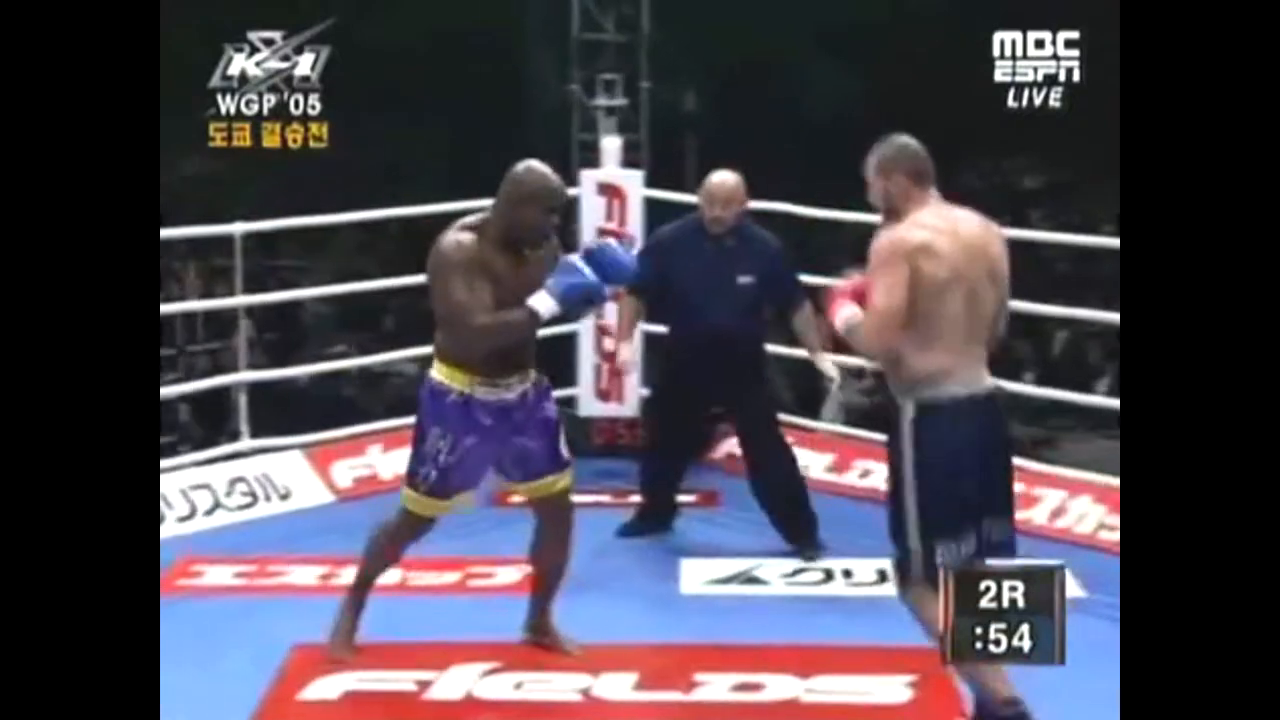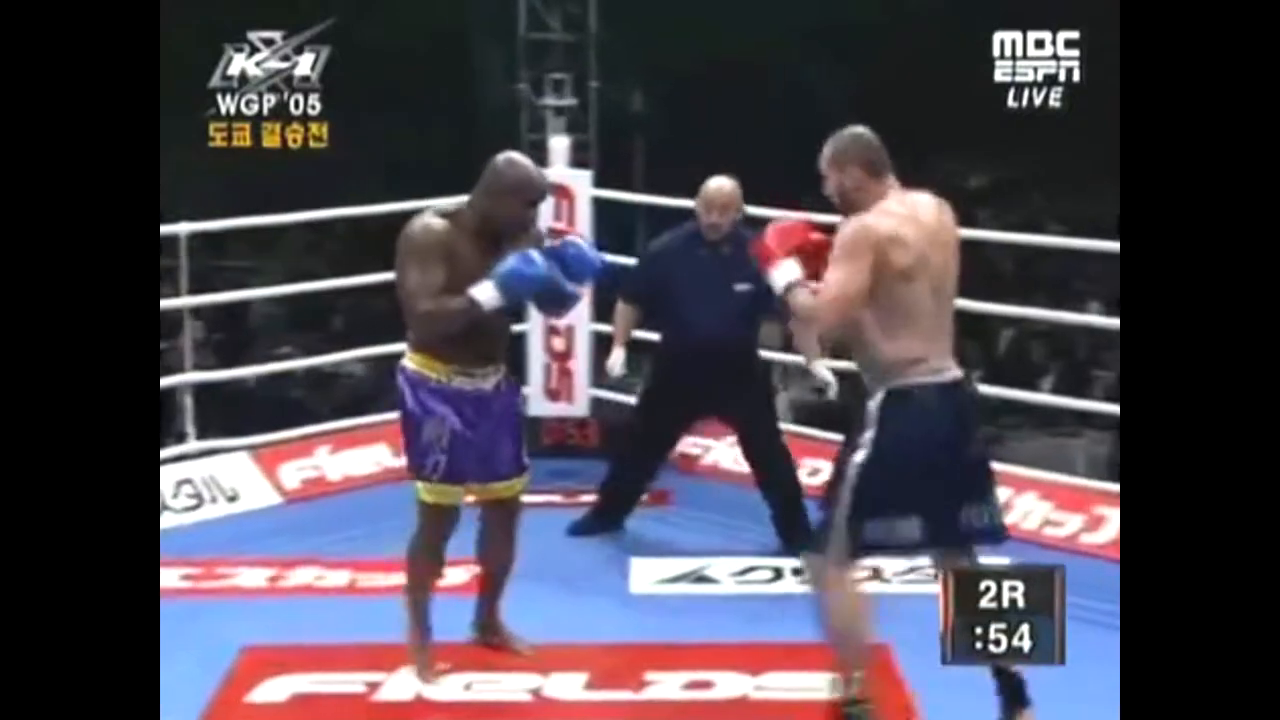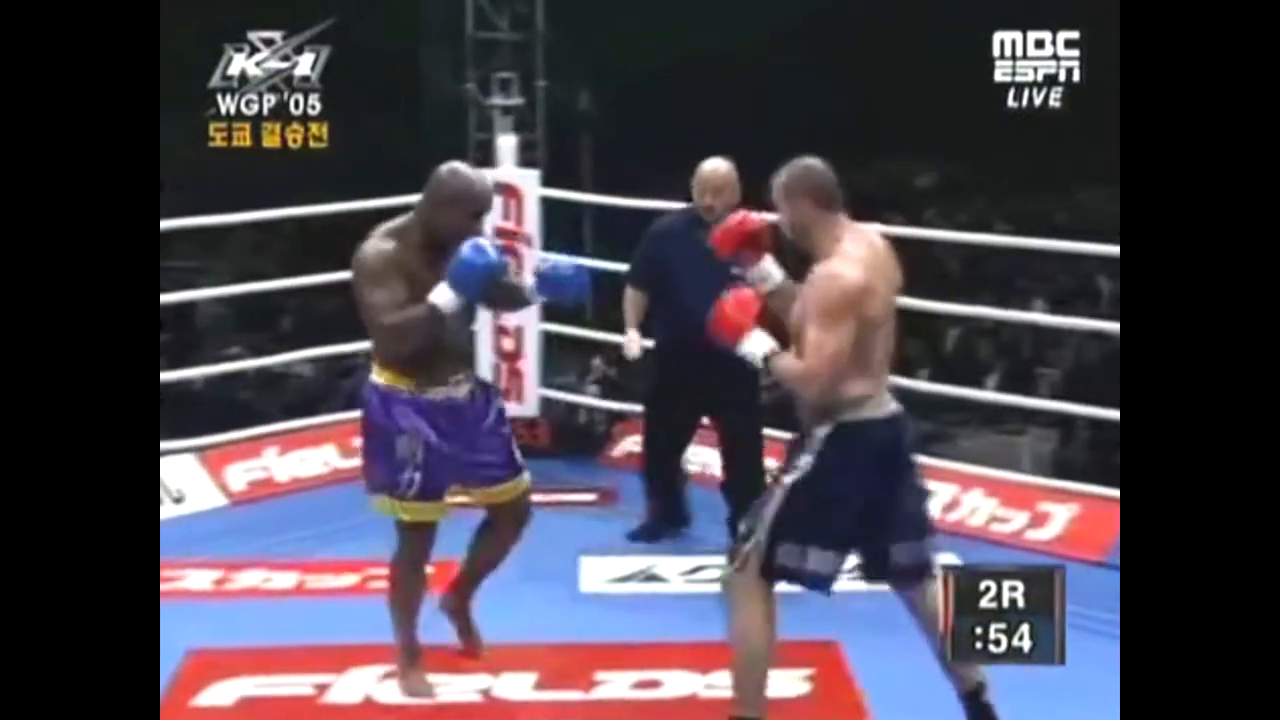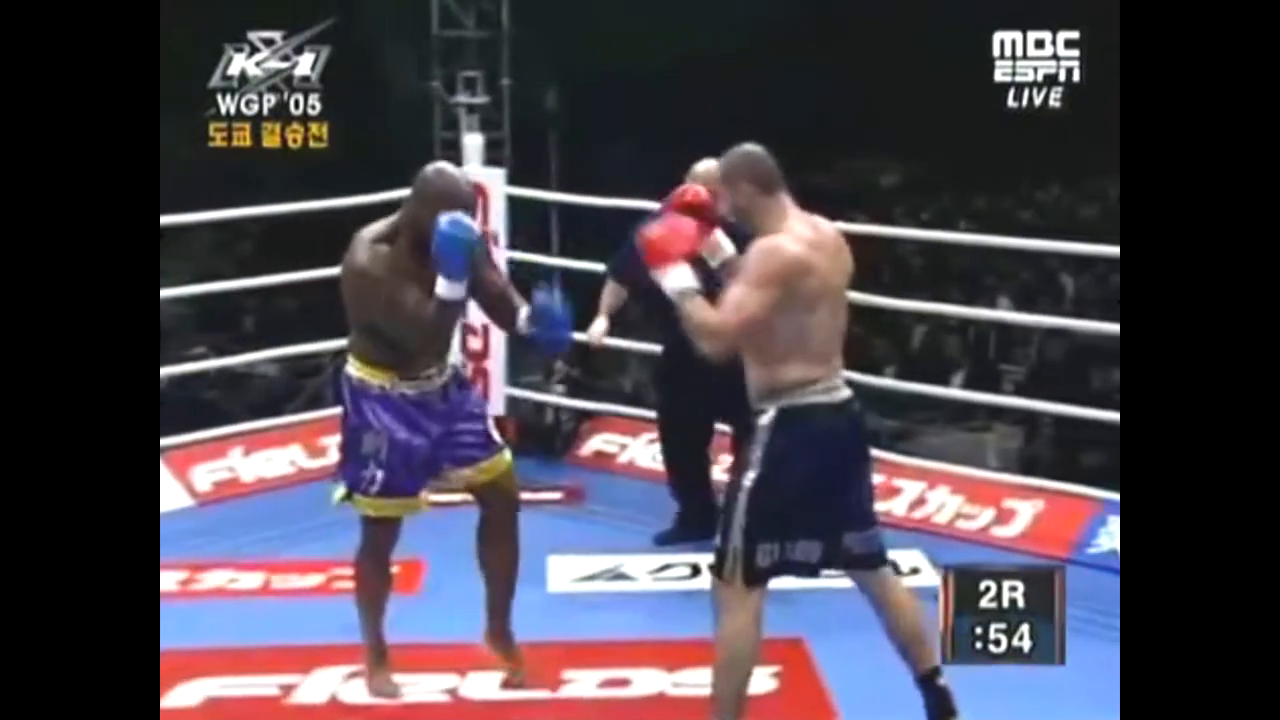
dt=0.2s
person 1, frame 1
left shoulder: (897, 242)
right shoulder: (986, 233)
left elbow: (876, 344)
left wrist: (845, 311)
left hip: (933, 417)
right hip: (983, 407)
left knee: (925, 585)
right knee: (971, 570)
person 1, frame 2
left shoulder: (864, 230)
right shoulder: (937, 214)
left elbow: (828, 319)
left wrist: (785, 269)
right wrist: (824, 264)
left hip: (902, 407)
right hip: (951, 394)
left knee: (830, 560)
right knee: (959, 554)
person 1, frame 3
left shoulder: (838, 278)
right shoulder: (872, 246)
left elbow: (811, 382)
left wrist: (751, 340)
right wrist: (761, 269)
left hip: (843, 440)
right hip: (884, 428)
left knee: (748, 577)
right knee: (919, 582)
person 1, frame 4
left shoulder: (776, 251)
right shoulder: (827, 236)
left elbow: (715, 337)
left wrist: (672, 270)
right wrist: (710, 243)
left hip: (791, 426)
right hip: (838, 415)
left knee: (736, 585)
right knee: (873, 568)
person 2, frame 1
left shoulder: (541, 244)
right shoulder: (459, 249)
left elbow: (569, 309)
right elbow: (476, 334)
left wrist: (594, 282)
right wrist: (549, 299)
left hip: (523, 393)
right hip: (462, 398)
left knee: (557, 511)
right knee: (417, 516)
left ankle: (539, 622)
right ankle: (352, 607)
person 2, frame 2
left shoulder: (518, 237)
right shoulder: (429, 235)
left elbow: (554, 306)
right elbow: (423, 317)
left wrist: (567, 275)
right wrist: (492, 291)
left hip: (493, 383)
right hip: (435, 386)
left knee: (503, 510)
right knee: (436, 517)
left ankle: (487, 620)
right ankle: (419, 633)
person 2, frame 3
left shoulder: (464, 247)
right shoulder: (382, 254)
left elbow: (501, 295)
right elbow: (391, 336)
left wrist: (540, 286)
right wrist: (450, 292)
left hip: (465, 393)
right hip: (405, 400)
left knee: (513, 508)
right knee: (416, 534)
left ankle: (458, 600)
right ankle: (407, 656)
person 2, frame 4
left shoulder: (461, 244)
right shoulder: (371, 256)
left elbow: (500, 302)
right elbow: (423, 333)
left wrist: (533, 317)
right wrist: (452, 276)
left hip: (441, 386)
right hip: (382, 397)
left knee: (503, 498)
right knee: (381, 531)
left ankle: (501, 634)
right ankle: (376, 657)
person 3, frame 1
left shoulder: (763, 248)
right shoulder: (669, 242)
left elbow: (796, 304)
right elbow: (637, 292)
left wrist: (818, 354)
right wrist: (626, 338)
left hip: (741, 363)
right hip: (684, 361)
left knee: (766, 446)
right knee: (665, 437)
left ankle: (800, 530)
right ankle: (655, 511)
person 3, frame 2
right shoulder: (667, 251)
right elbow: (632, 299)
left wrist: (814, 361)
right wrist: (619, 346)
left hip: (736, 371)
right hip: (678, 367)
left knee: (767, 450)
right knee: (643, 442)
left ankle: (795, 530)
right ankle: (609, 510)
person 3, frame 3
right shoulder: (667, 232)
right elbow: (638, 284)
right wrist: (632, 328)
left hip: (731, 357)
right hip: (676, 354)
left knee: (742, 444)
right knee: (661, 436)
right ankle: (667, 512)
person 3, frame 4
left shoulder: (738, 232)
right elbow: (622, 276)
right wrist: (603, 315)
left hip: (734, 353)
right hip: (683, 353)
left knee: (752, 437)
right knee: (678, 438)
right ankle: (697, 517)
